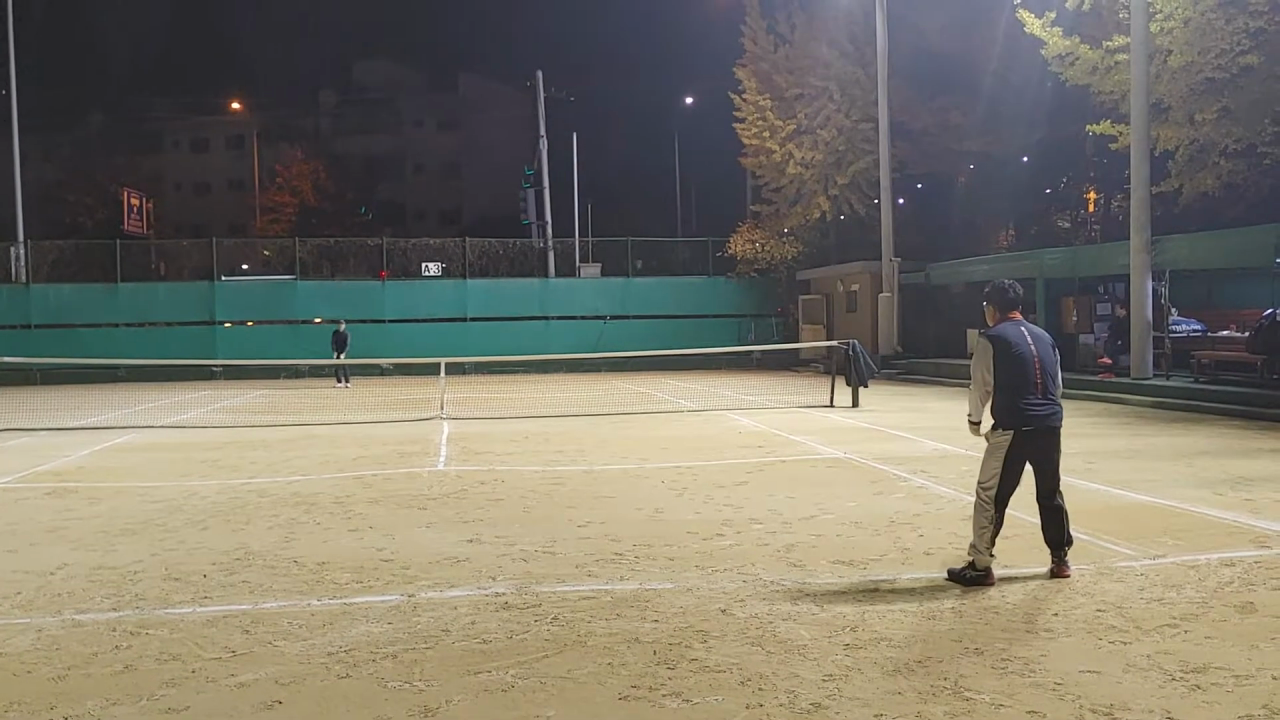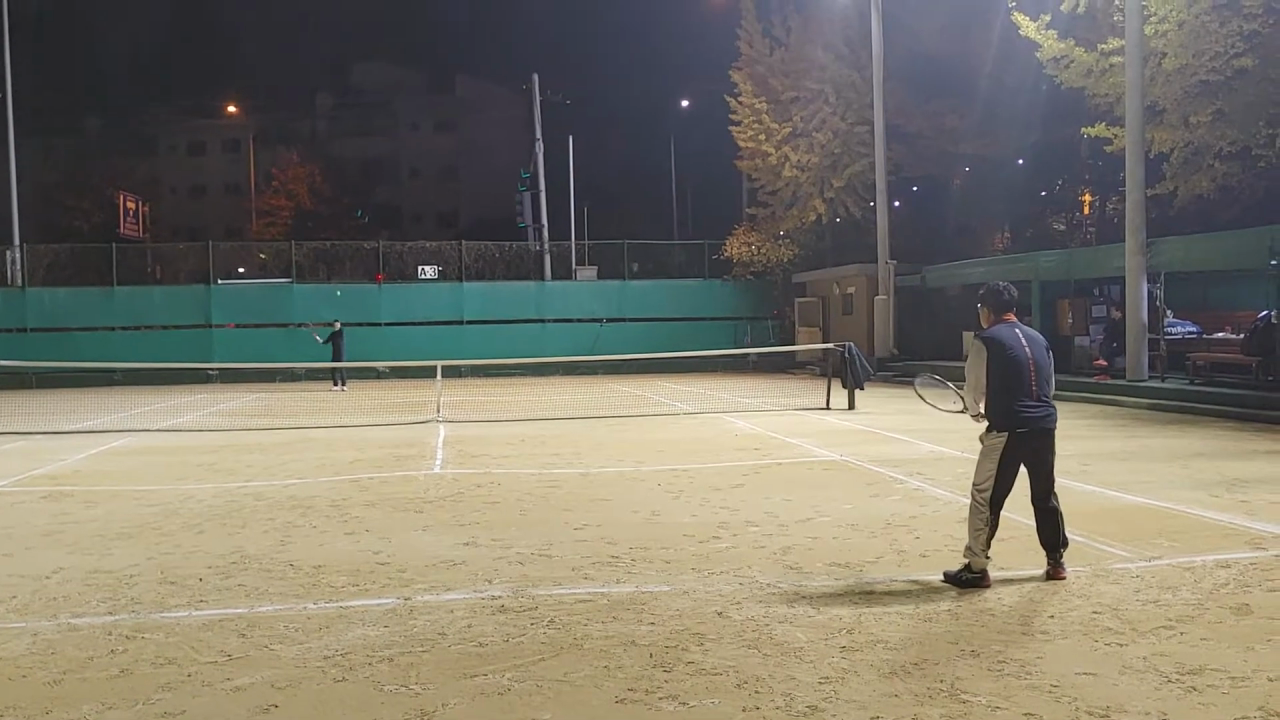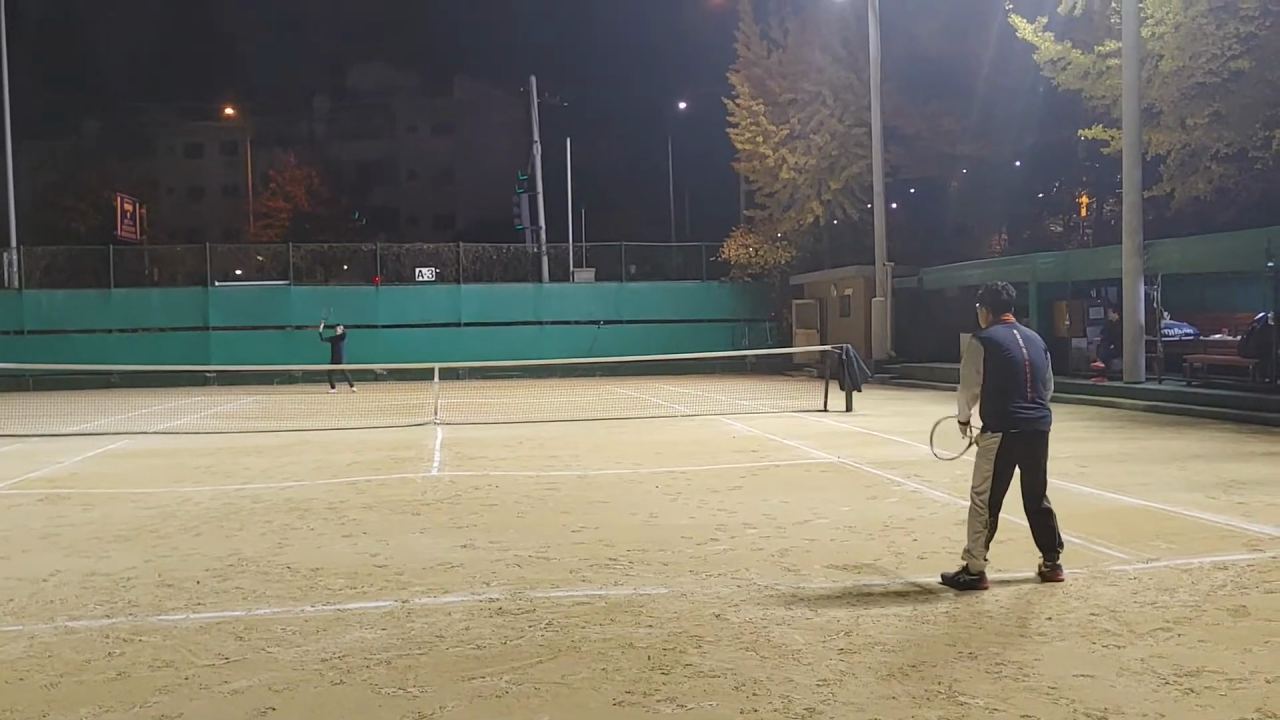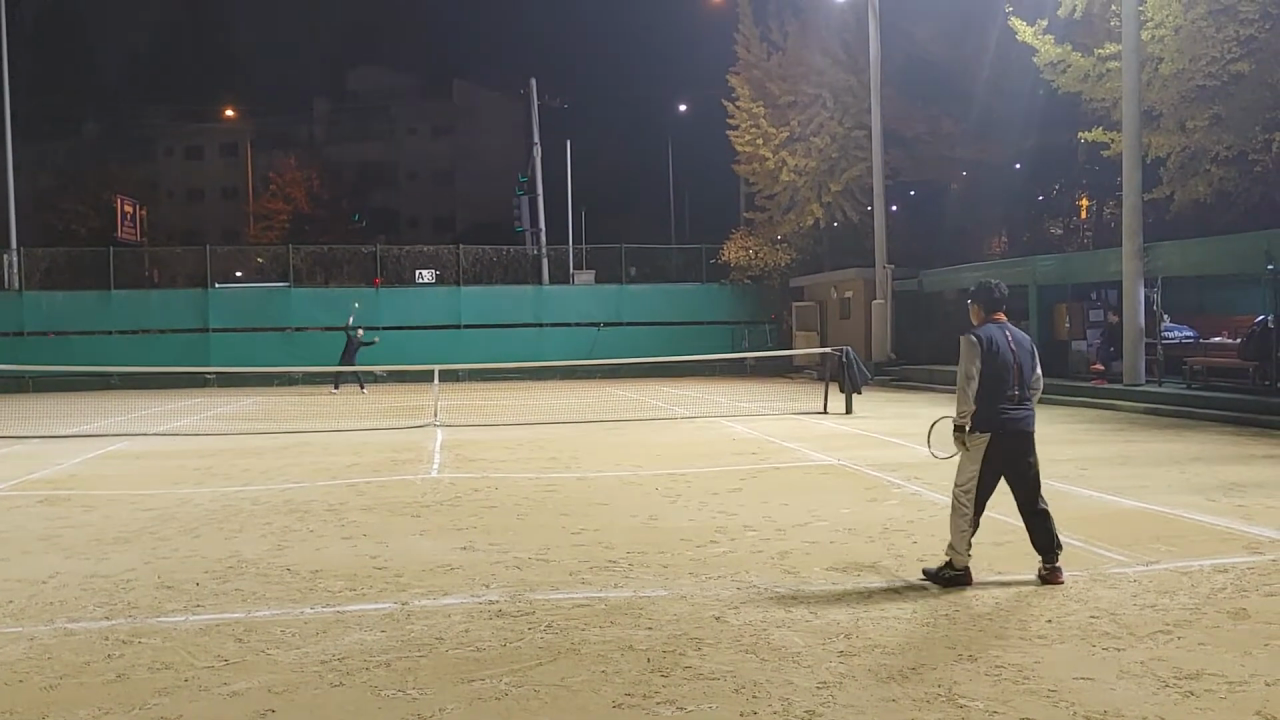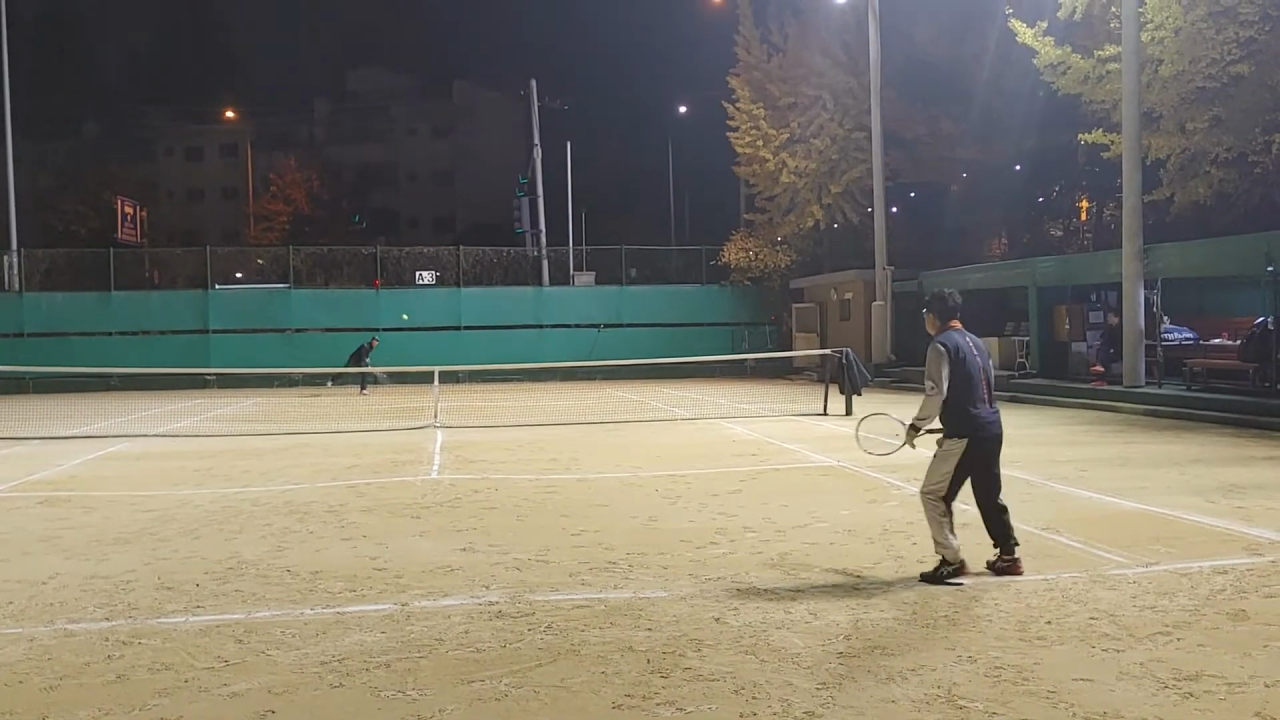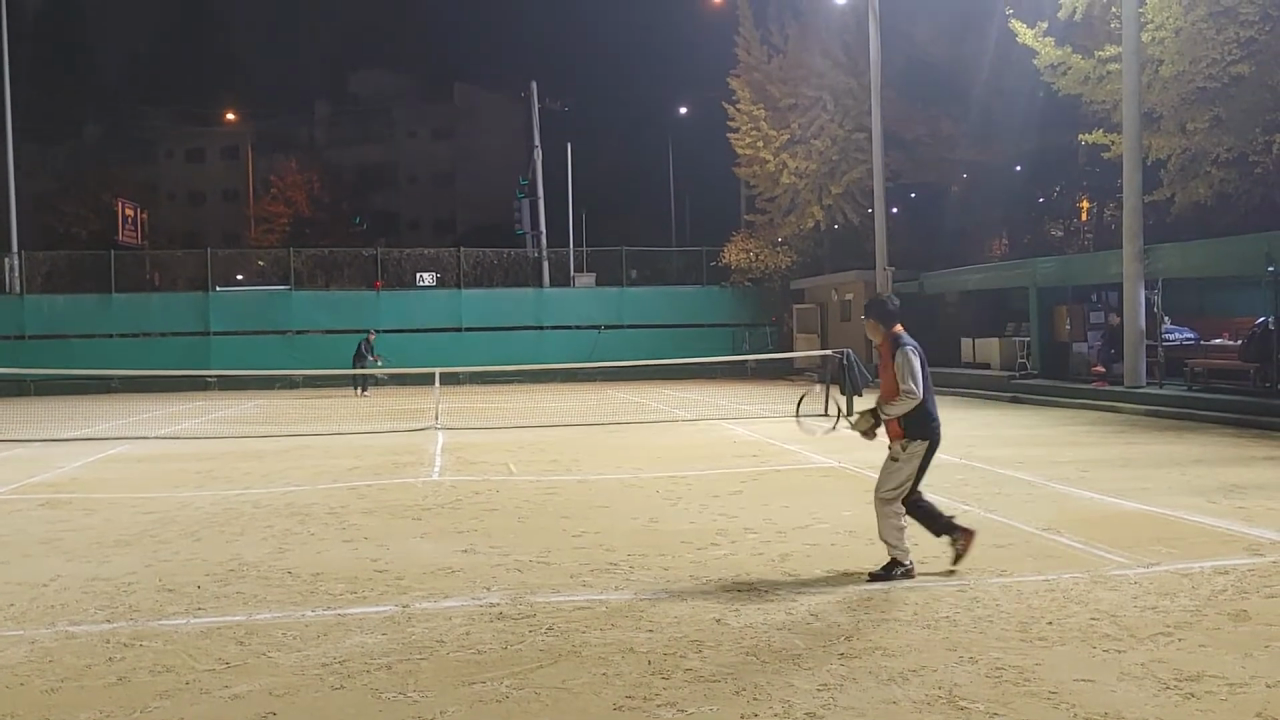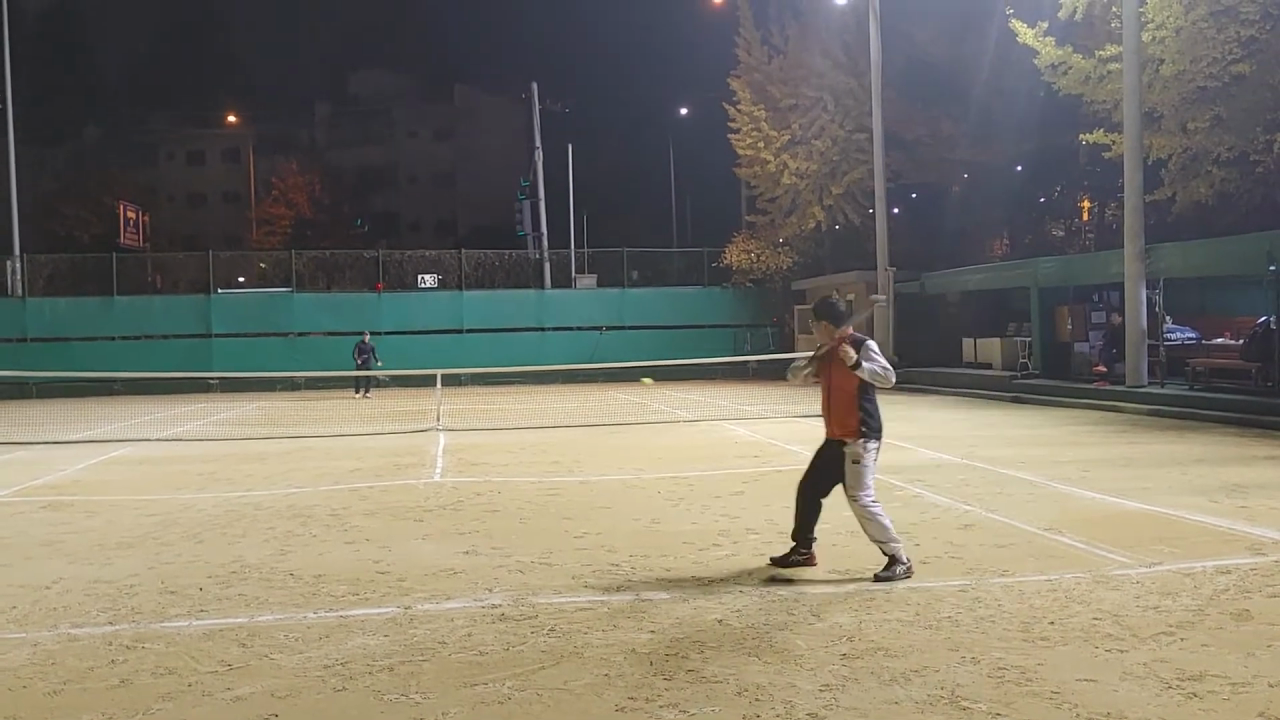
dt=0.4s
person 1, frame 1
left shoulder: (992, 338)
right shoulder: (1044, 337)
left elbow: (981, 386)
right elbow: (1057, 386)
left wrist: (975, 419)
left hip: (1013, 428)
right hip: (1050, 425)
left knee: (990, 497)
right knee: (1050, 494)
left ankle: (980, 566)
right ankle: (1060, 559)
person 1, frame 2
left shoulder: (987, 340)
right shoulder: (1038, 338)
left elbow: (974, 386)
right elbow: (1049, 386)
left wrist: (974, 410)
left hip: (1008, 430)
right hip: (1044, 425)
left knee: (985, 498)
right knee: (1045, 495)
left ankle: (976, 568)
right ankle: (1056, 561)
person 1, frame 3
left shoulder: (983, 341)
right shoulder: (1035, 339)
left elbow: (969, 387)
right elbow: (1047, 386)
left wrist: (964, 418)
left hip: (1001, 431)
right hip: (1038, 427)
left knee: (984, 500)
right knee: (1037, 497)
left ankle: (974, 570)
right ankle: (1052, 562)
person 1, frame 4
left shoulder: (976, 338)
right shoulder: (1024, 339)
left elbow: (968, 388)
right elbow: (1036, 386)
left wrist: (960, 425)
left hip: (990, 431)
right hip: (1023, 429)
left knee: (967, 497)
right knee: (1030, 497)
left ankle: (958, 566)
right ankle: (1051, 565)
person 1, frame 5
left shoulder: (940, 345)
right shoulder: (975, 342)
left elbow: (936, 393)
left wrist: (916, 425)
left hip: (964, 434)
right hip: (991, 429)
left knee: (934, 493)
right knee: (989, 495)
left ankle: (952, 559)
right ankle: (1009, 556)
person 1, frame 6
left shoulder: (904, 349)
right shoulder: (889, 349)
left elbow: (912, 396)
left wrist: (879, 415)
right wrist: (875, 415)
left hip: (915, 437)
right hip: (907, 436)
left knee: (887, 497)
right knee: (906, 495)
left ankle: (901, 562)
right ankle: (956, 532)
person 1, frame 7
left shoulder: (864, 346)
right shoulder: (824, 353)
left elbow: (887, 377)
right elbow: (796, 377)
left wrist: (855, 362)
right wrist: (805, 365)
left hip: (861, 438)
right hip: (835, 439)
left knee: (861, 499)
right knee: (808, 490)
left ankle: (899, 560)
right ankle: (803, 549)
